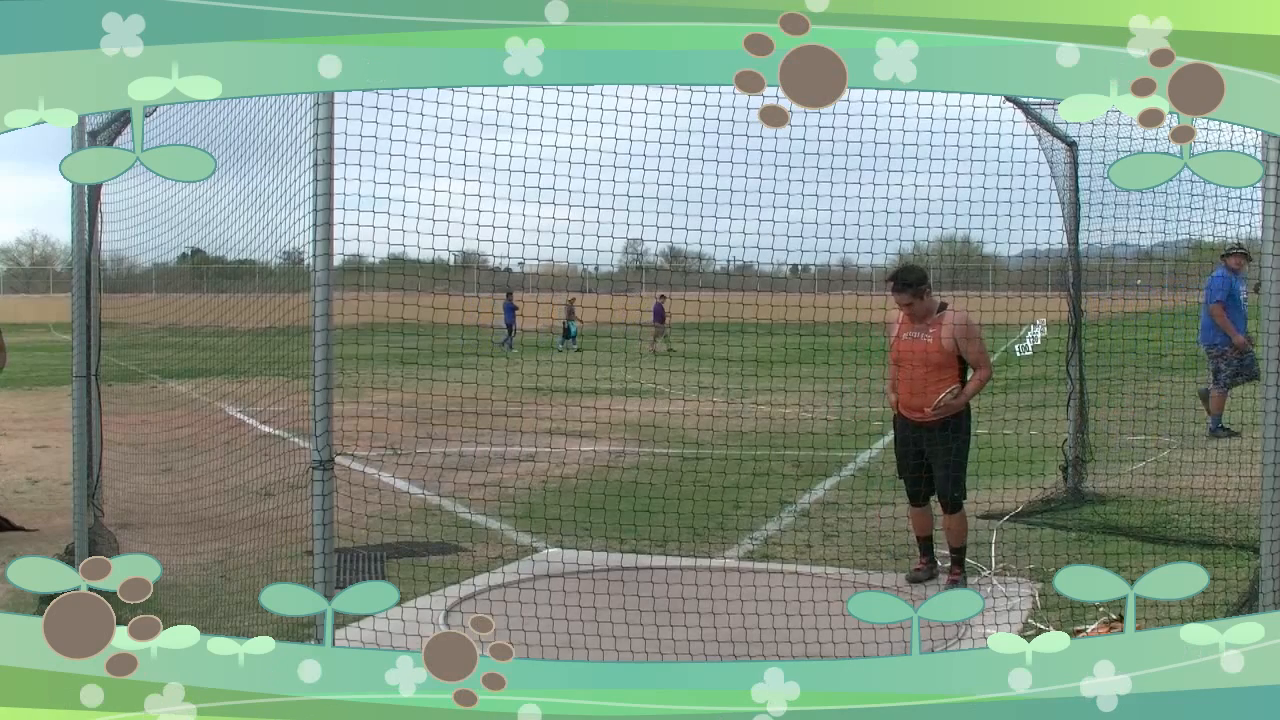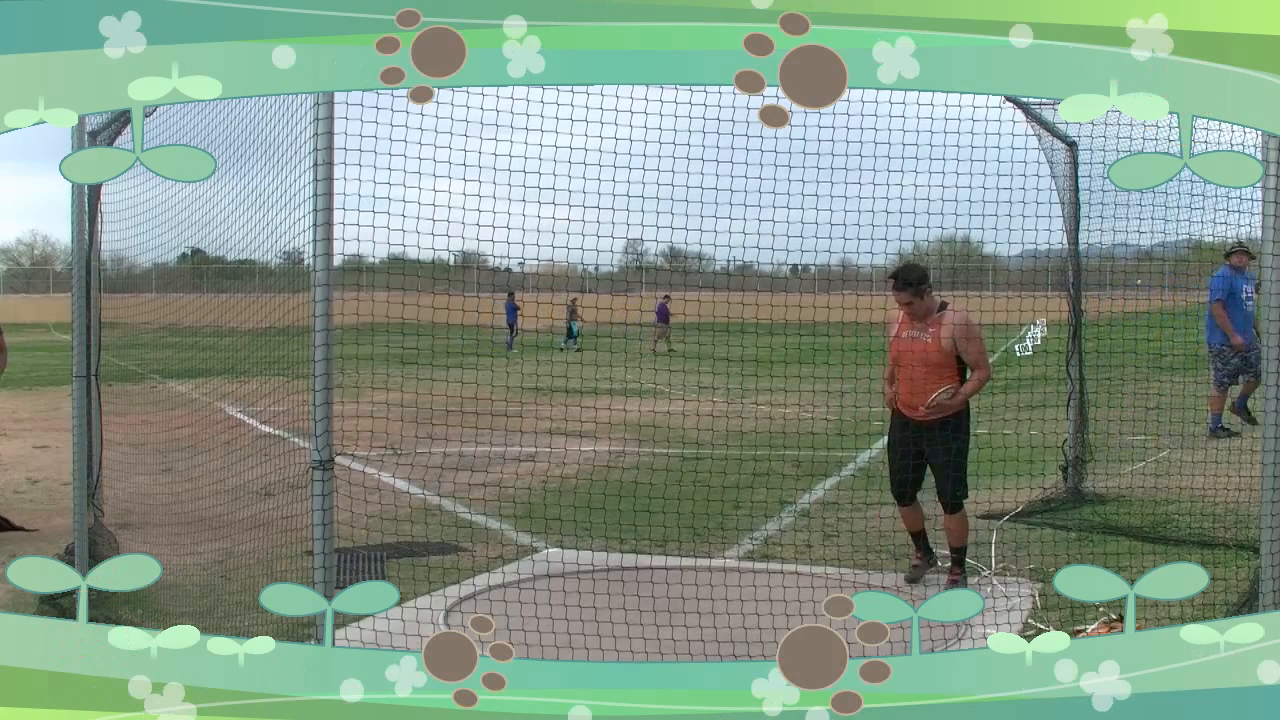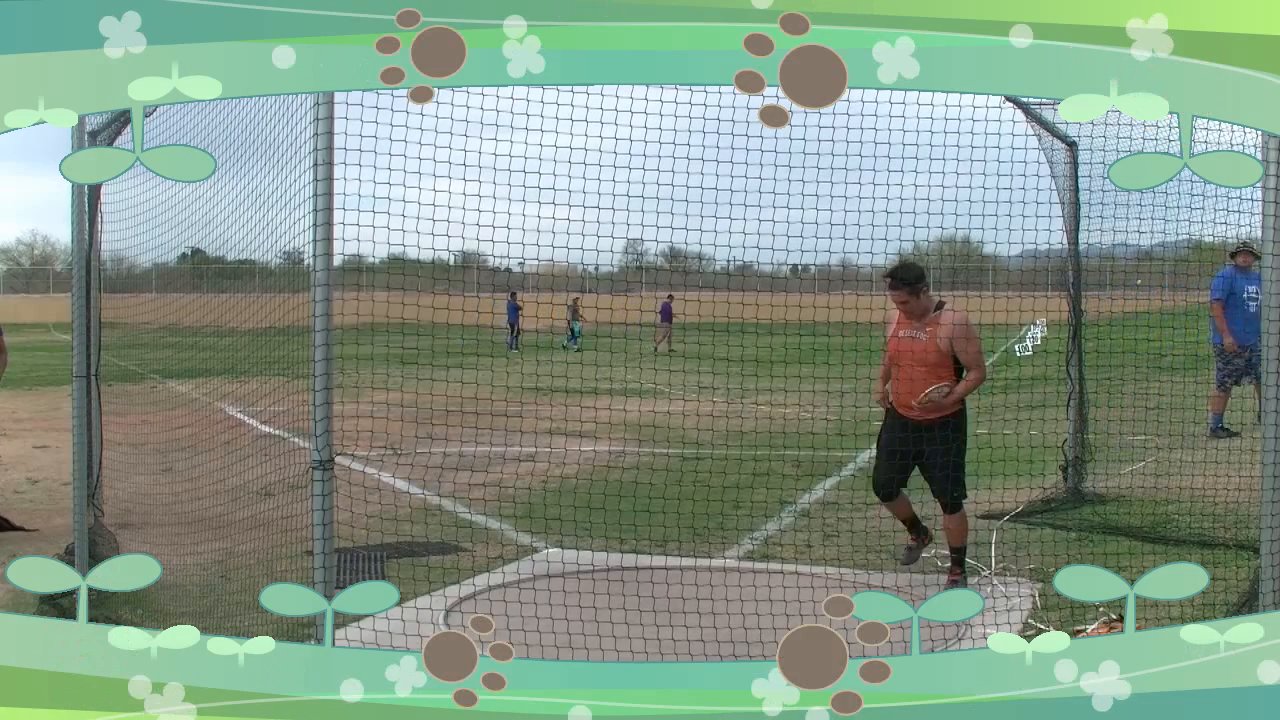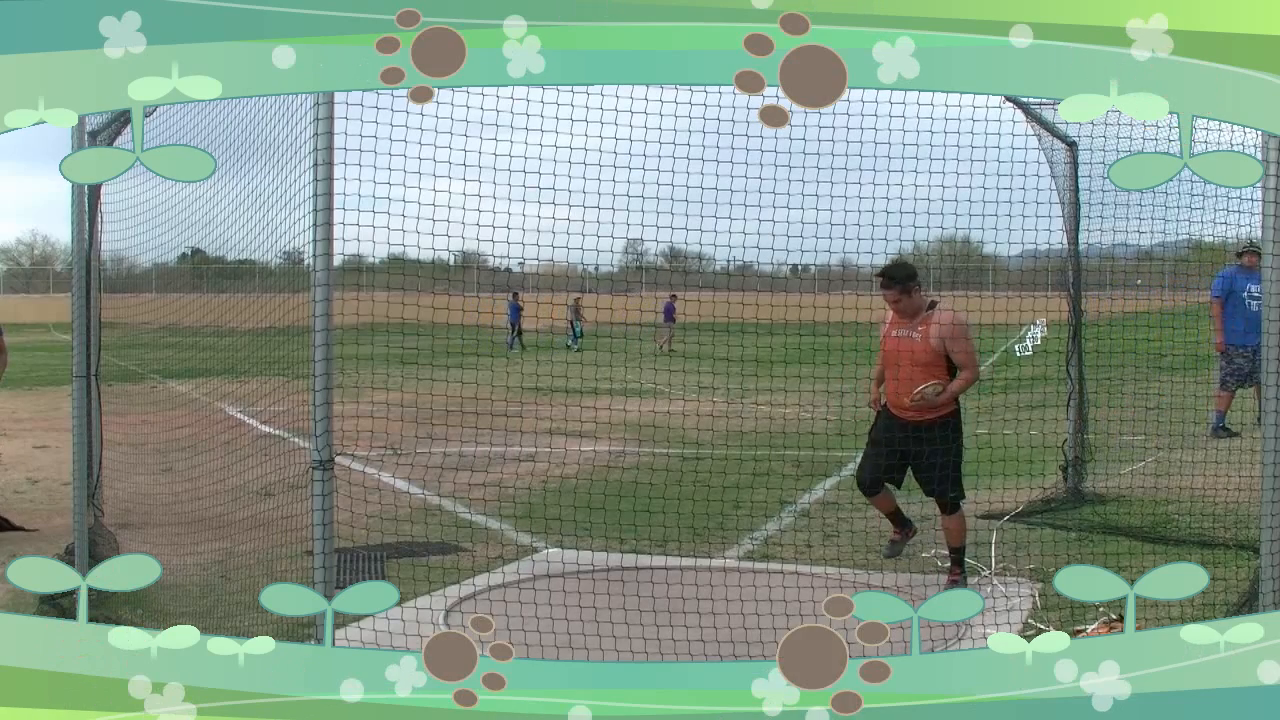
dt=0.1s
person 1, frame 1
left shoulder: (958, 323)
right shoulder: (897, 322)
left elbow: (983, 369)
left wrist: (960, 401)
right wrist: (892, 390)
left hip: (947, 425)
right hip: (907, 423)
left knee: (950, 497)
right knee: (916, 496)
left ankle: (957, 569)
right ankle: (926, 559)
person 1, frame 2
left shoulder: (958, 323)
right shoulder: (897, 321)
left elbow: (982, 371)
left wrist: (955, 401)
right wrist: (888, 385)
left hip: (946, 424)
right hip: (904, 420)
left knee: (951, 499)
right knee: (902, 491)
left ankle: (958, 569)
right ankle: (922, 553)
person 1, frame 3
left shoulder: (954, 323)
right shoulder: (895, 320)
left elbow: (977, 371)
left wrist: (949, 400)
right wrist: (881, 383)
left hip: (943, 424)
right hip: (900, 420)
left knee: (949, 499)
right knee: (883, 485)
left ankle: (958, 569)
right ankle: (918, 533)
person 1, frame 4
left shoulder: (948, 323)
right shoulder: (890, 320)
left elbow: (970, 371)
left wrist: (941, 399)
right wrist: (876, 385)
left hip: (938, 425)
right hip: (893, 419)
left knee: (948, 499)
right knee: (867, 480)
left ankle: (958, 569)
right ankle: (902, 526)
person 2, frame 1
left shoulder: (1237, 277)
right shoulder: (1221, 277)
right elbow: (1215, 309)
left wrist: (1243, 334)
right wrist: (1235, 335)
left hip: (1231, 338)
right hip: (1220, 339)
left knee: (1250, 371)
right knee: (1222, 382)
left ankle: (1209, 393)
right ankle: (1215, 426)
person 2, frame 2
left shoulder: (1247, 276)
right shoulder: (1223, 276)
right elbow: (1216, 308)
left wrist: (1257, 330)
right wrist: (1233, 335)
left hip: (1246, 337)
right hip: (1224, 340)
left knee: (1259, 372)
right knee: (1222, 382)
left ankle: (1240, 405)
right ankle: (1215, 426)
person 2, frame 3
left shoulder: (1257, 277)
right shoulder: (1225, 276)
right elbow: (1216, 307)
left wrist: (1264, 332)
right wrist: (1226, 336)
left hip: (1253, 339)
right hip: (1230, 340)
left knee: (1262, 376)
right knee: (1224, 383)
left ankle: (1264, 414)
right ankle: (1215, 426)
person 2, frame 4
right shoulder: (1228, 275)
right elbow: (1216, 305)
right wrist: (1218, 334)
left hip: (1260, 339)
right hip: (1234, 340)
left knee: (1263, 380)
right knee: (1229, 383)
left ankle: (1264, 416)
right ankle: (1218, 425)
